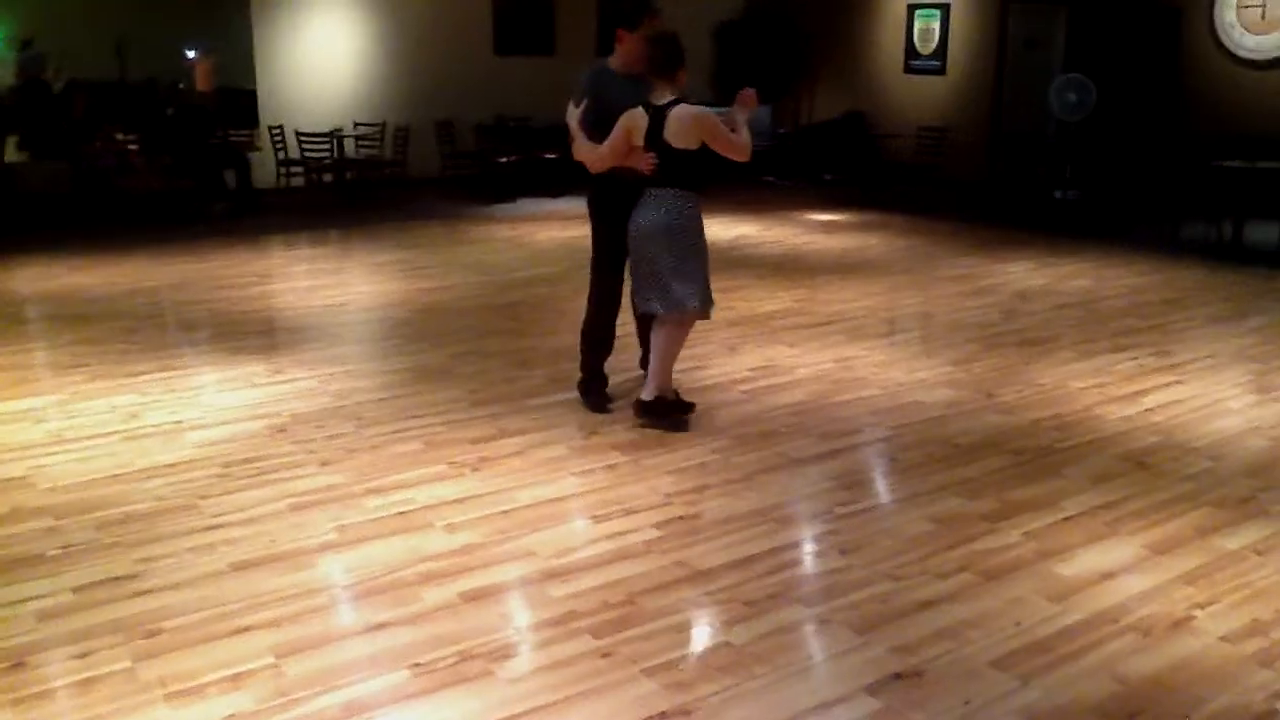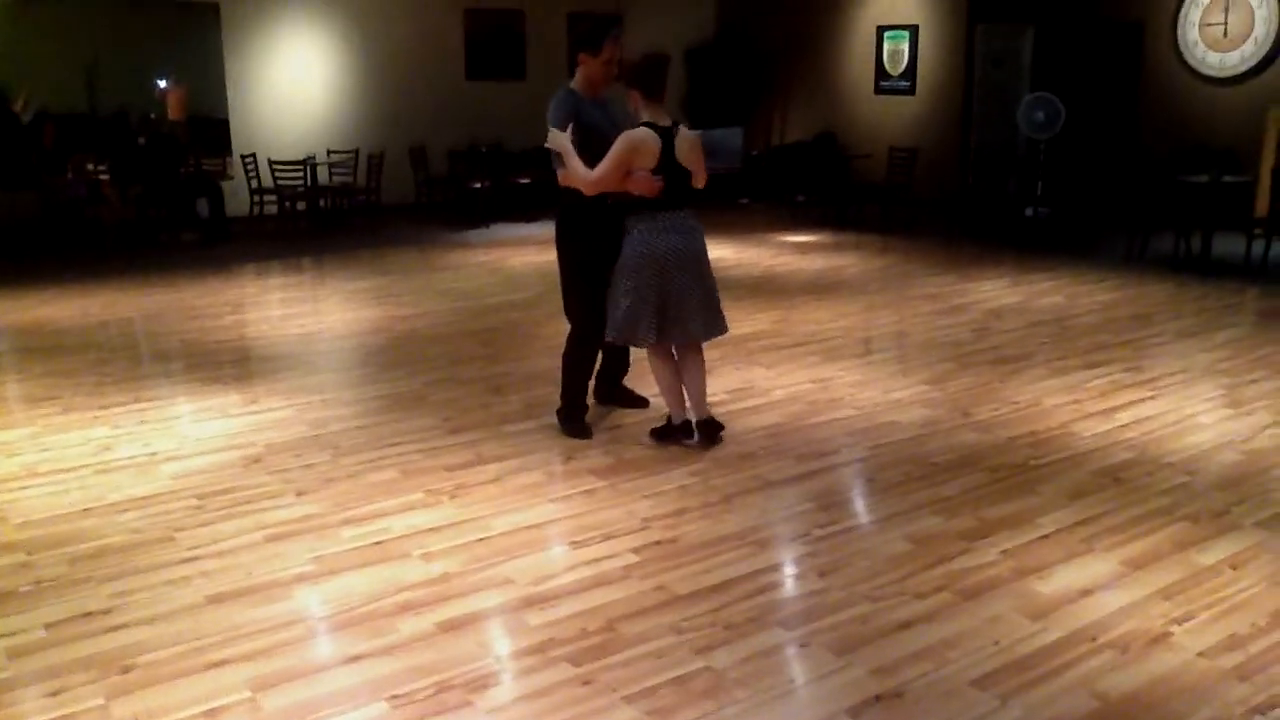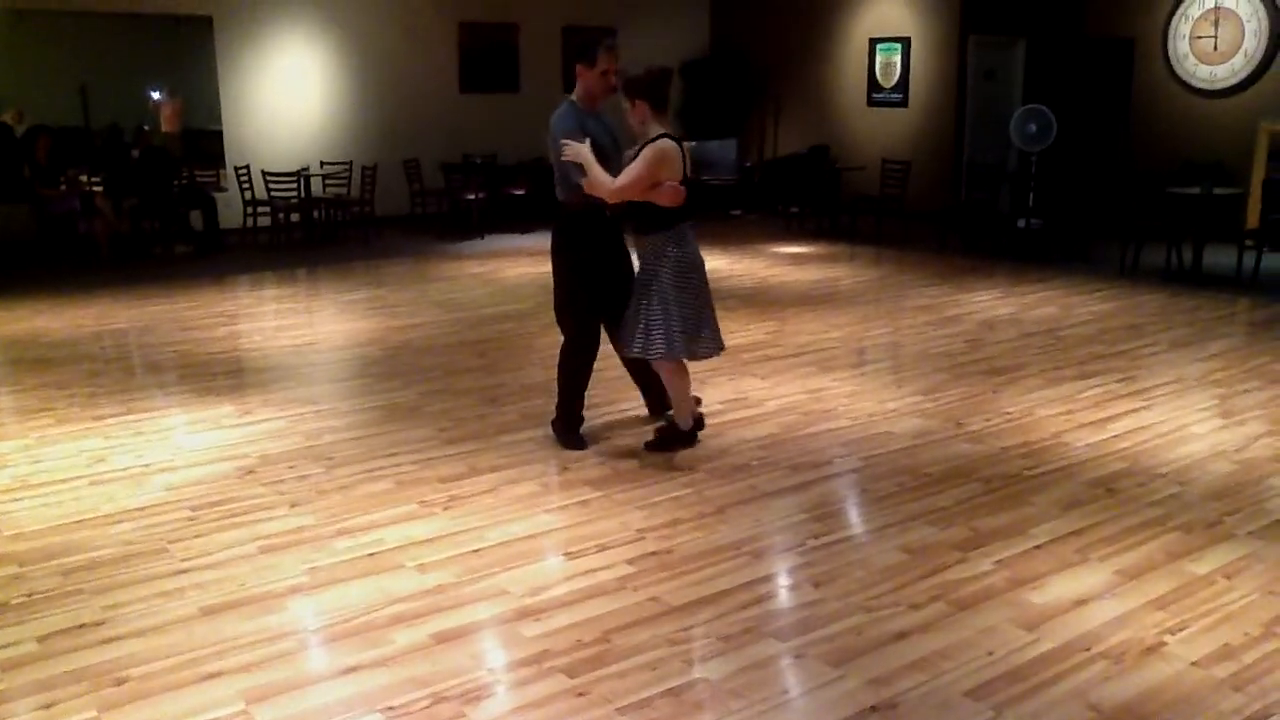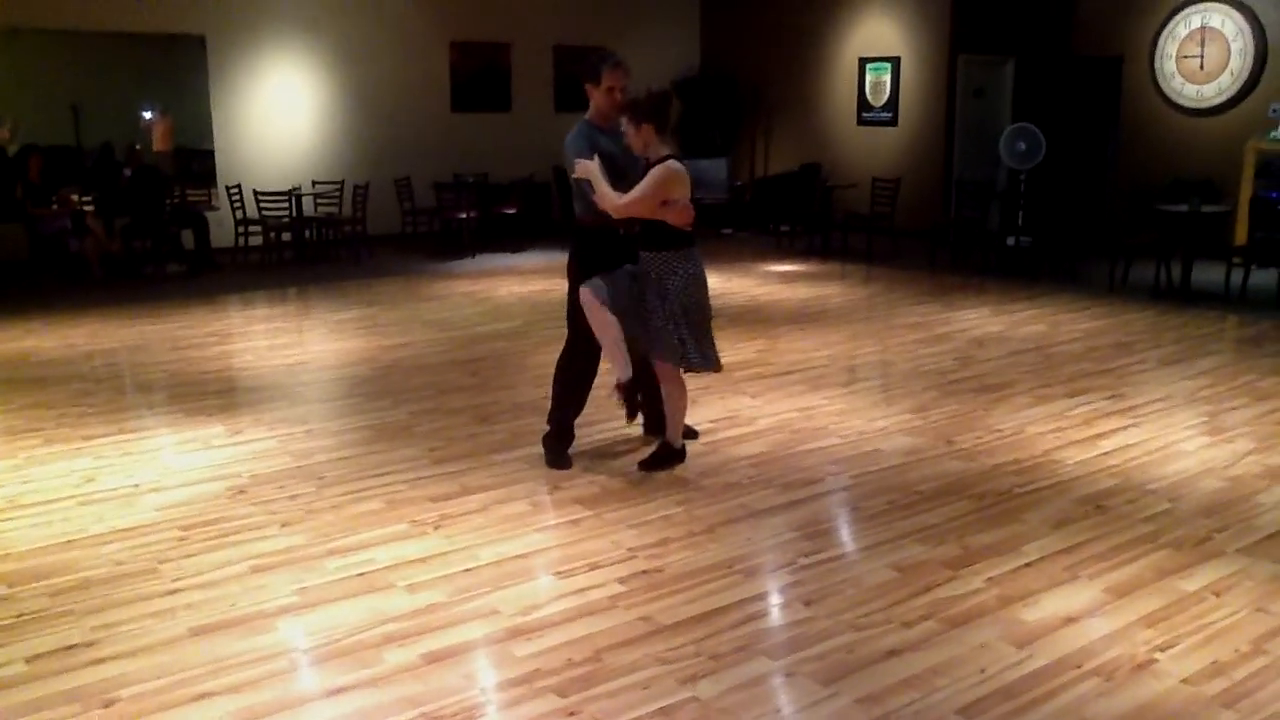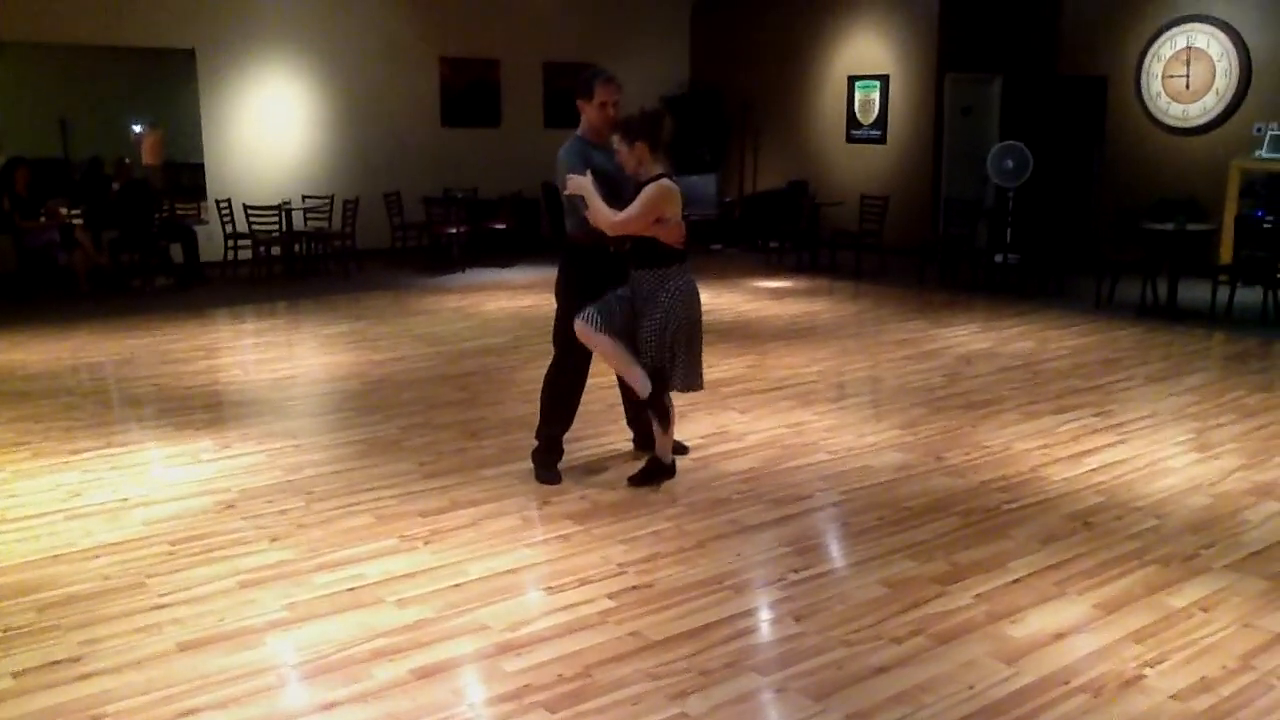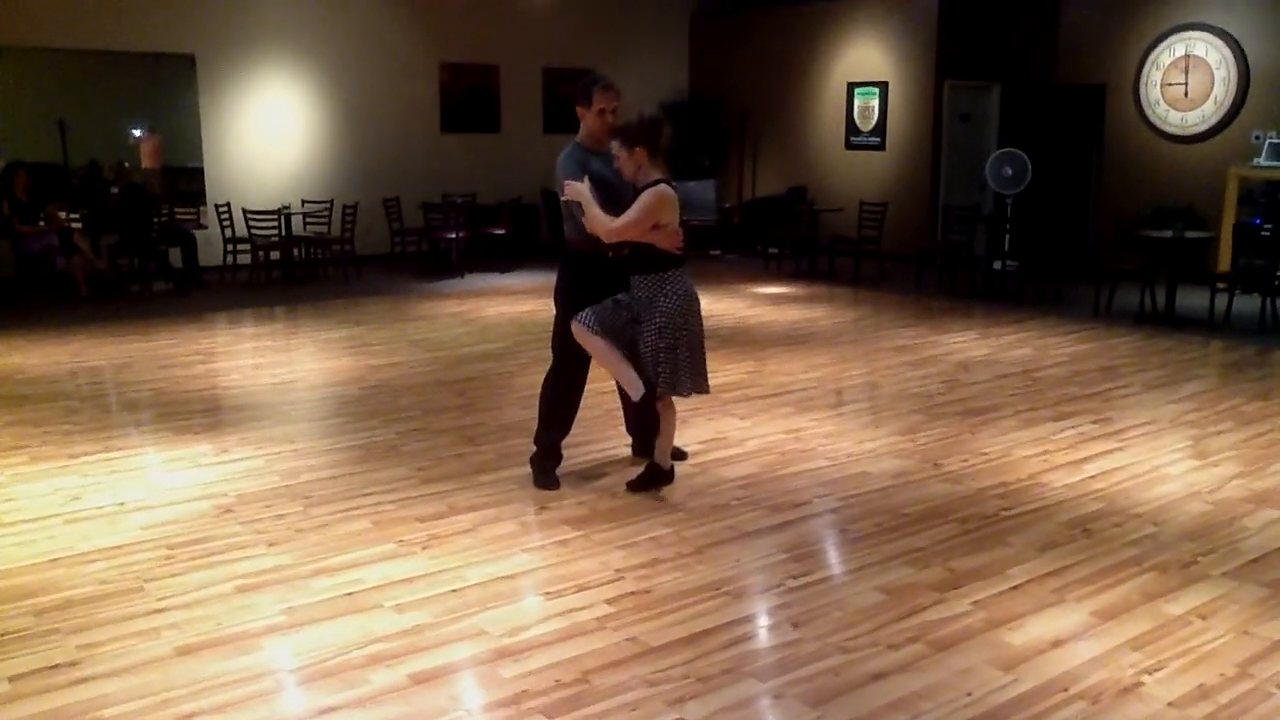
dt=0.4s
person 1, frame 1
right shoulder: (597, 81)
right wrist: (630, 158)
right hip: (613, 193)
right knee: (607, 289)
left ankle: (652, 359)
right ankle: (591, 380)
person 1, frame 2
left shoulder: (605, 103)
right shoulder: (564, 107)
right elbow: (569, 175)
right wrist: (628, 183)
left hip: (612, 216)
right hip: (580, 221)
right knee: (588, 318)
left ankle: (610, 385)
right ankle: (571, 408)
person 1, frame 3
left shoulder: (600, 115)
right shoulder: (566, 121)
right elbow: (589, 183)
right wrist: (653, 194)
left hip: (607, 228)
right hip: (577, 232)
left knee: (629, 318)
right knee: (582, 332)
left ankle: (657, 397)
right ankle: (567, 420)
person 1, frame 4
left shoulder: (624, 132)
right shoulder: (580, 140)
right wrist: (664, 213)
left hip: (629, 245)
right hip: (594, 248)
right knee: (584, 345)
left ankle: (656, 418)
right ankle: (558, 436)
person 1, frame 5
left shoulder: (617, 148)
right shoulder: (573, 155)
right wrist: (656, 231)
left hip: (619, 262)
right hip: (584, 265)
right knee: (571, 360)
left ankle: (646, 433)
right ankle: (547, 451)
person 1, frame 6
left shoulder: (618, 154)
right shoulder: (572, 162)
left elbow: (630, 209)
right wrist: (653, 237)
left hip: (619, 269)
right hip: (583, 272)
right knee: (569, 366)
left ankle: (646, 438)
right ankle: (545, 456)
person 2, frame 1
left shoulder: (634, 118)
right shoulder: (697, 116)
left elbow: (596, 162)
right elbow: (742, 153)
left wrist: (575, 125)
right wrist: (742, 116)
left hip: (646, 215)
right hip: (678, 217)
left knee: (666, 313)
right knee: (680, 313)
left ankle: (661, 394)
right ankle: (650, 396)
person 2, frame 2
left shoulder: (634, 140)
right shoulder: (688, 138)
left elbow: (591, 184)
left wrist: (565, 148)
left hip: (647, 241)
right hip: (687, 238)
left knee: (656, 340)
right knee: (688, 336)
left ankle: (679, 420)
right ankle: (703, 417)
person 2, frame 3
left shoulder: (660, 150)
right shoulder: (664, 147)
left elbow: (612, 191)
left wrist: (586, 157)
left hip: (668, 257)
right hip: (659, 255)
left knee: (665, 349)
right knee: (656, 345)
left ankle: (682, 427)
right ankle: (689, 414)
person 2, frame 4
left shoulder: (669, 171)
right shoulder: (656, 169)
left elbow: (619, 208)
right elbow: (631, 210)
left wrist: (594, 174)
left hip: (675, 275)
right hip: (649, 270)
left knee: (667, 364)
right knee: (590, 296)
left ankle: (674, 445)
right ankle: (627, 373)
person 2, frame 5
left shoulder: (662, 189)
right shoulder: (649, 187)
left elbow: (614, 225)
right elbow: (624, 226)
left wrist: (588, 190)
left hip: (667, 293)
right hip: (644, 288)
left knee: (656, 383)
right knee: (586, 326)
left ankle: (664, 461)
right ankle: (647, 390)
person 2, frame 6
left shoulder: (659, 194)
right shoulder: (649, 192)
left elbow: (610, 232)
left wrist: (584, 196)
left hip: (665, 297)
right hip: (645, 294)
left knee: (659, 390)
right knee: (583, 326)
left ankle: (662, 466)
right ankle: (640, 391)
